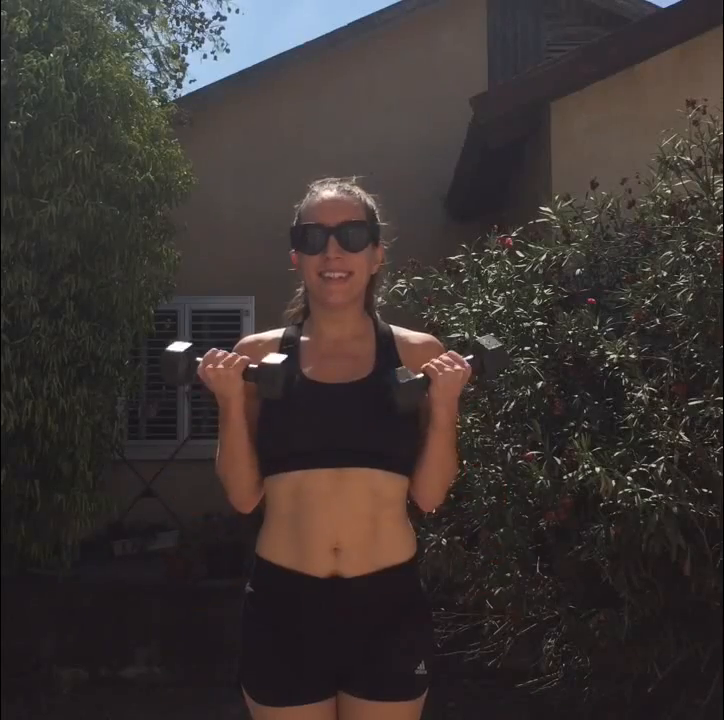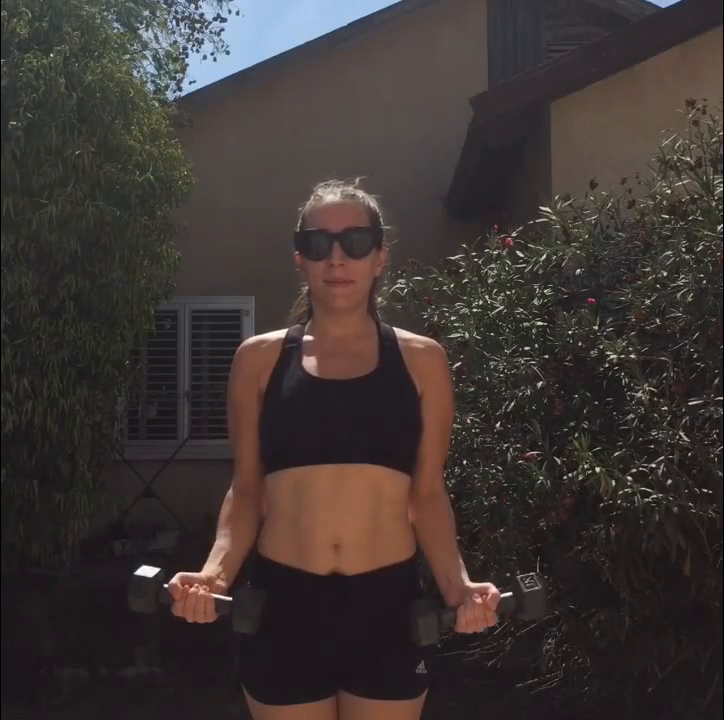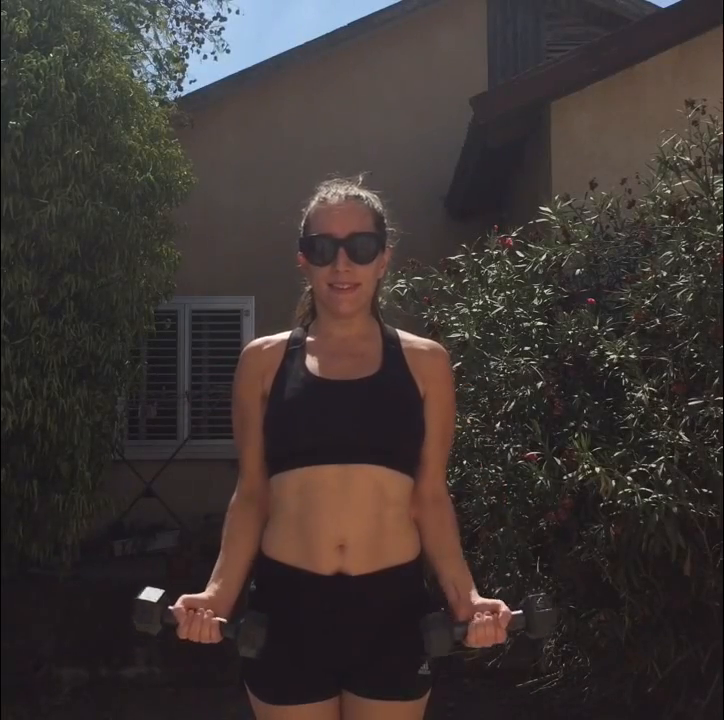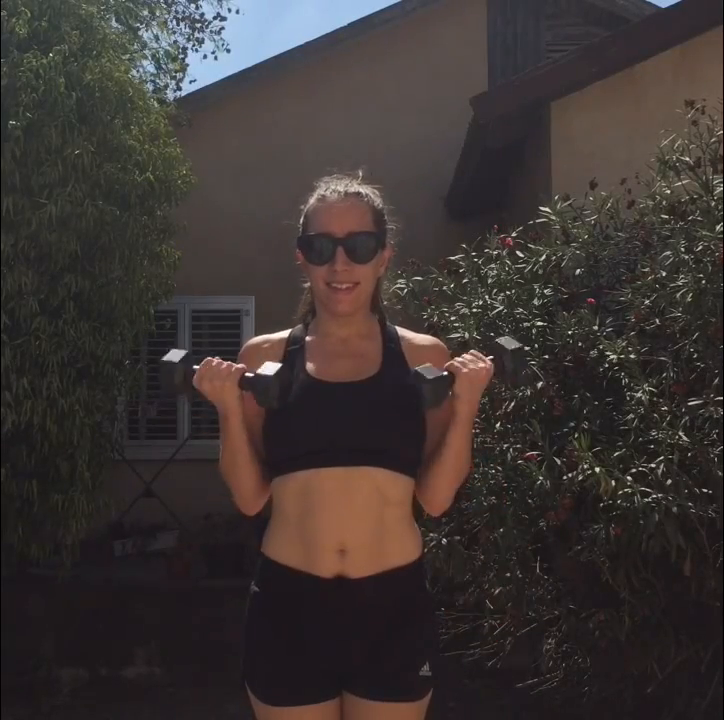
dt=0.7s
person 1, frame 1
left shoulder: (418, 353)
right shoulder: (257, 354)
left elbow: (428, 494)
right elbow: (244, 495)
left wrist: (444, 407)
right wrist: (229, 402)
left hip: (389, 605)
right hip: (284, 604)
person 1, frame 2
left shoulder: (421, 359)
right shoulder: (260, 358)
left elbow: (428, 492)
right elbow: (246, 488)
left wrist: (458, 584)
right wrist: (215, 571)
left hip: (388, 605)
right hip: (285, 604)
person 1, frame 3
left shoulder: (424, 362)
right shoulder: (264, 360)
left elbow: (430, 495)
right elbow: (252, 492)
left wrist: (464, 596)
right wrist: (219, 592)
left hip: (392, 605)
right hip: (288, 603)
person 1, frame 4
left shoulder: (424, 358)
right shoulder: (264, 358)
left elbow: (435, 497)
right elbow: (250, 497)
left wrist: (465, 406)
right wrist: (229, 408)
left hip: (394, 607)
right hip: (289, 606)
